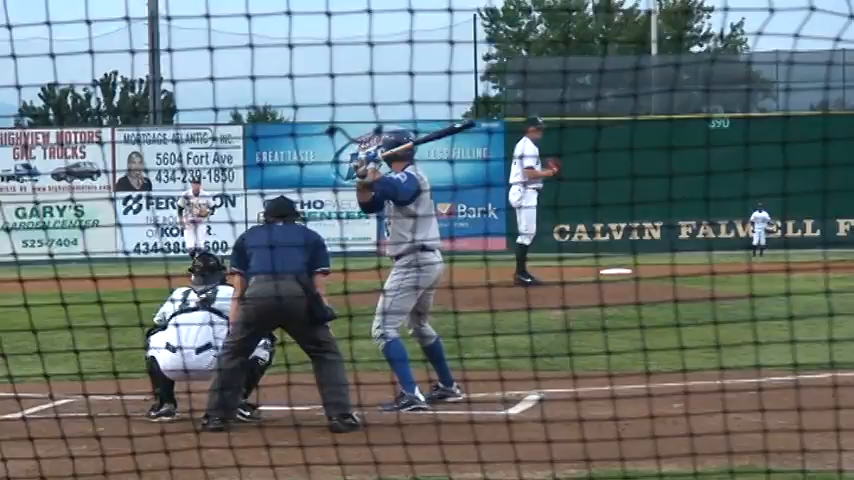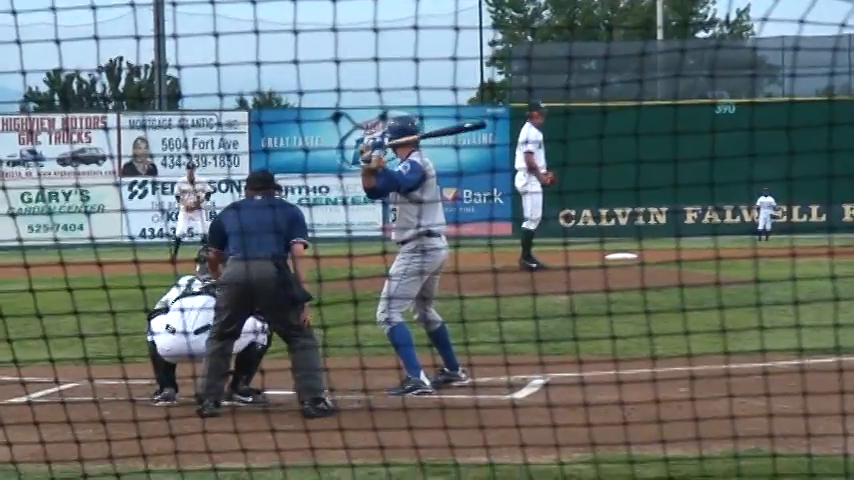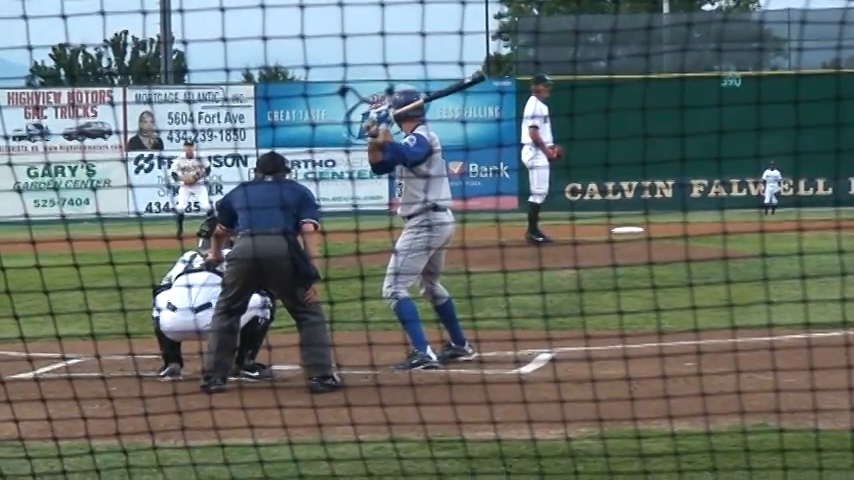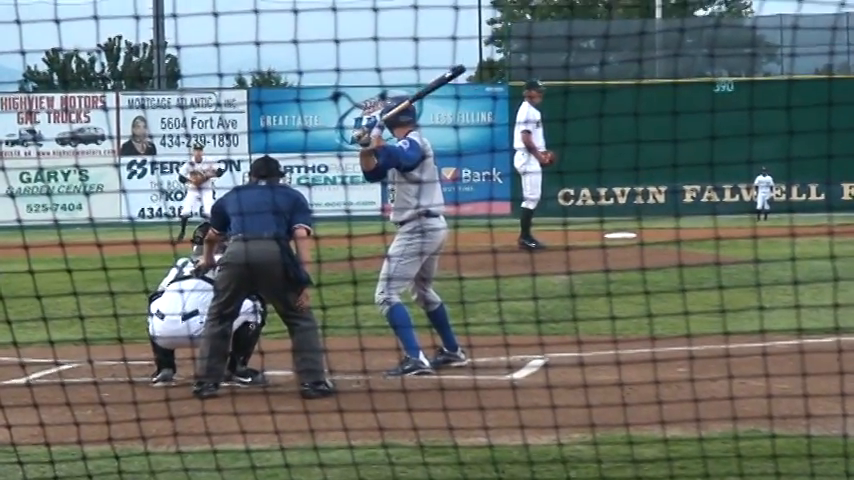
dt=0.7s
person 1, frame 1
left shoulder: (410, 177)
right shoulder: (401, 179)
left elbow: (390, 189)
right elbow: (369, 205)
left wrist: (373, 167)
right wrist: (362, 178)
left hip: (413, 263)
right hip: (426, 261)
left knee: (384, 328)
right knee: (420, 325)
left ankle: (411, 394)
right ankle: (448, 386)
person 1, frame 2
left shoulder: (415, 164)
right shoulder: (408, 166)
left elbow: (394, 183)
right elbow: (373, 191)
left wrist: (378, 157)
right wrist: (368, 165)
left hip: (419, 249)
right hip: (431, 247)
left knee: (388, 313)
right knee: (425, 310)
left ankle: (416, 378)
right ankle: (454, 370)
person 1, frame 3
left shoulder: (422, 138)
right shoulder: (413, 140)
left elbow: (401, 156)
right elbow: (379, 166)
left wrist: (384, 131)
right wrist: (374, 139)
left hip: (424, 223)
right hip: (438, 221)
left knee: (394, 288)
right knee: (430, 284)
left ankle: (423, 353)
right ankle: (460, 345)
person 1, frame 4
left shoulder: (413, 143)
right shoulder: (405, 146)
left elbow: (393, 158)
right elbow: (372, 173)
left wrist: (375, 136)
right wrist: (365, 146)
left hip: (417, 228)
right hip: (430, 227)
left knee: (386, 294)
right knee: (423, 290)
left ankle: (415, 358)
right ankle: (453, 350)
person 2, frame 1
left shoulder: (247, 237)
right shoulder: (311, 236)
left elbow: (239, 288)
right elbow: (318, 286)
left wrist: (234, 329)
right wrist: (323, 317)
left hip: (258, 294)
right hip: (298, 294)
left knee: (232, 352)
right knee: (327, 353)
left ankle: (216, 415)
right ankle: (340, 415)
person 2, frame 2
left shoulder: (228, 213)
right shoulder: (289, 210)
left elbow: (214, 258)
right elbow: (298, 254)
left wrist: (219, 278)
right wrist: (301, 297)
left hip: (235, 275)
right hip: (274, 277)
left knee: (219, 339)
right knee: (302, 337)
left ankle: (208, 401)
right ankle: (313, 400)
person 2, frame 3
left shoulder: (238, 192)
right shoulder: (299, 191)
left elbow: (219, 232)
right elbow: (308, 231)
left wrist: (215, 254)
right wrist: (312, 275)
left hip: (244, 249)
right hip: (282, 249)
left knee: (226, 312)
right knee: (309, 312)
left ankle: (214, 376)
right ankle: (321, 376)
person 2, frame 4
left shoulder: (231, 197)
right shoulder: (292, 196)
left elbow: (212, 237)
right elbow: (301, 236)
left wrist: (207, 260)
right wrist: (304, 281)
left hip: (236, 254)
right hip: (274, 254)
left knee: (218, 318)
right knee: (301, 318)
left ankle: (206, 382)
right ankle: (314, 382)
person 3, frame 1
left shoulder: (523, 144)
right shoulder: (529, 146)
right elbow: (530, 173)
left wrist: (545, 170)
right wrist: (549, 173)
left hip: (523, 192)
right hip: (525, 192)
left knee: (526, 233)
right knee: (527, 233)
left ankle: (521, 271)
right ankle: (520, 273)
person 3, frame 2
left shoulder: (531, 130)
right shoulder: (531, 131)
right elbow: (529, 159)
left wrist: (543, 174)
right wrist: (541, 177)
left hip: (531, 178)
right hip: (530, 178)
left knee: (532, 218)
right knee: (532, 218)
left ankle: (527, 256)
right ankle: (525, 258)
person 3, frame 3
left shoulder: (540, 105)
right shoulder: (535, 105)
right elbow: (533, 133)
left wrist: (549, 148)
right wrist: (547, 151)
left hip: (539, 152)
right hip: (536, 152)
left knee: (540, 192)
right knee: (539, 192)
left ankle: (534, 230)
right ankle: (532, 232)
person 3, frame 4
left shoulder: (532, 110)
right shoulder: (527, 110)
right elbow: (526, 139)
left wrist: (542, 153)
right wrist: (540, 157)
left hip: (531, 158)
right hip: (529, 158)
left knee: (532, 198)
right knee: (532, 197)
left ankle: (526, 236)
right ankle: (524, 237)
person 4, frame 1
left shoulder: (178, 293)
right shoulder: (230, 293)
left elbow: (159, 323)
left hip: (170, 365)
right hip: (210, 362)
left knee: (154, 337)
right knee: (264, 343)
left ankle: (164, 404)
right ankle: (238, 402)
person 4, frame 2
left shoulder: (183, 282)
left elbow: (160, 309)
left hip: (168, 347)
left knee: (155, 321)
right knee: (261, 326)
left ankle: (166, 389)
right ankle: (239, 389)
person 4, frame 3
left shoulder: (186, 257)
left elbow: (165, 286)
left hip: (170, 325)
right hip: (211, 322)
left knee: (160, 298)
right knee: (264, 301)
left ankle: (171, 364)
right ankle: (244, 365)
person 4, frame 4
left shoulder: (180, 264)
left elbow: (160, 294)
left hip: (161, 333)
right hip: (199, 331)
left knee: (156, 301)
right knee: (254, 306)
left ankle: (164, 370)
right ankle: (237, 370)
